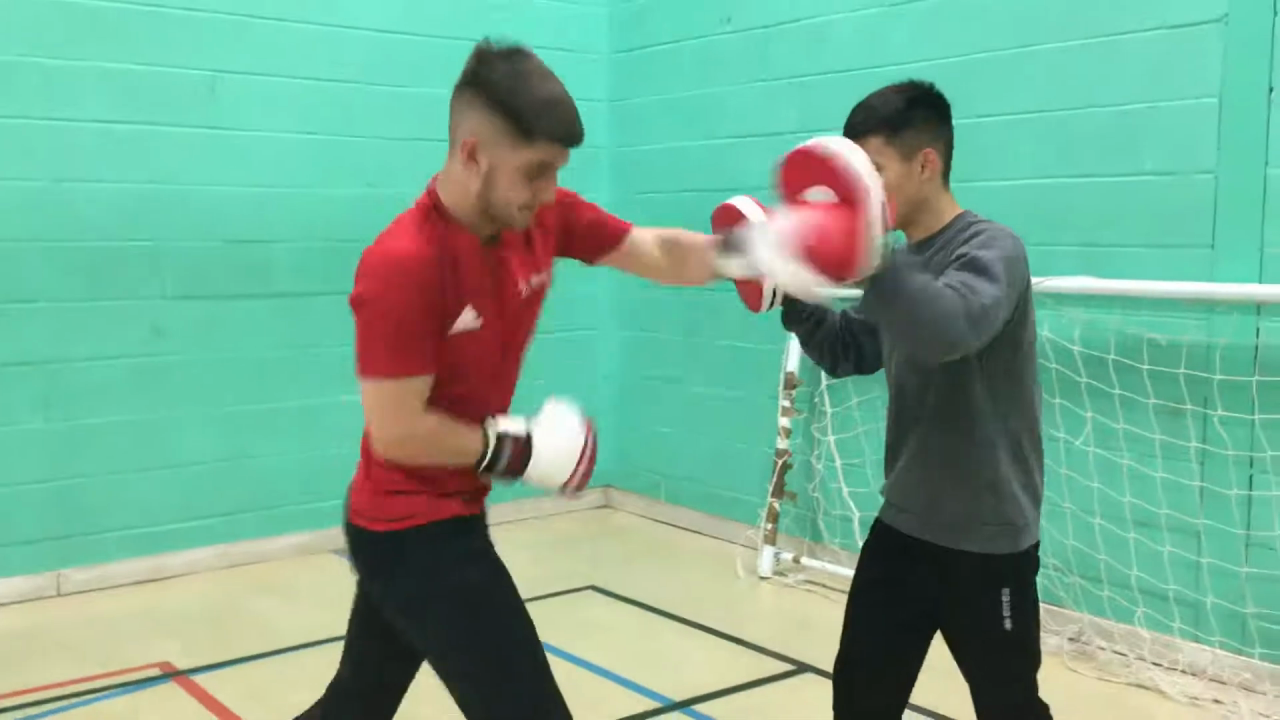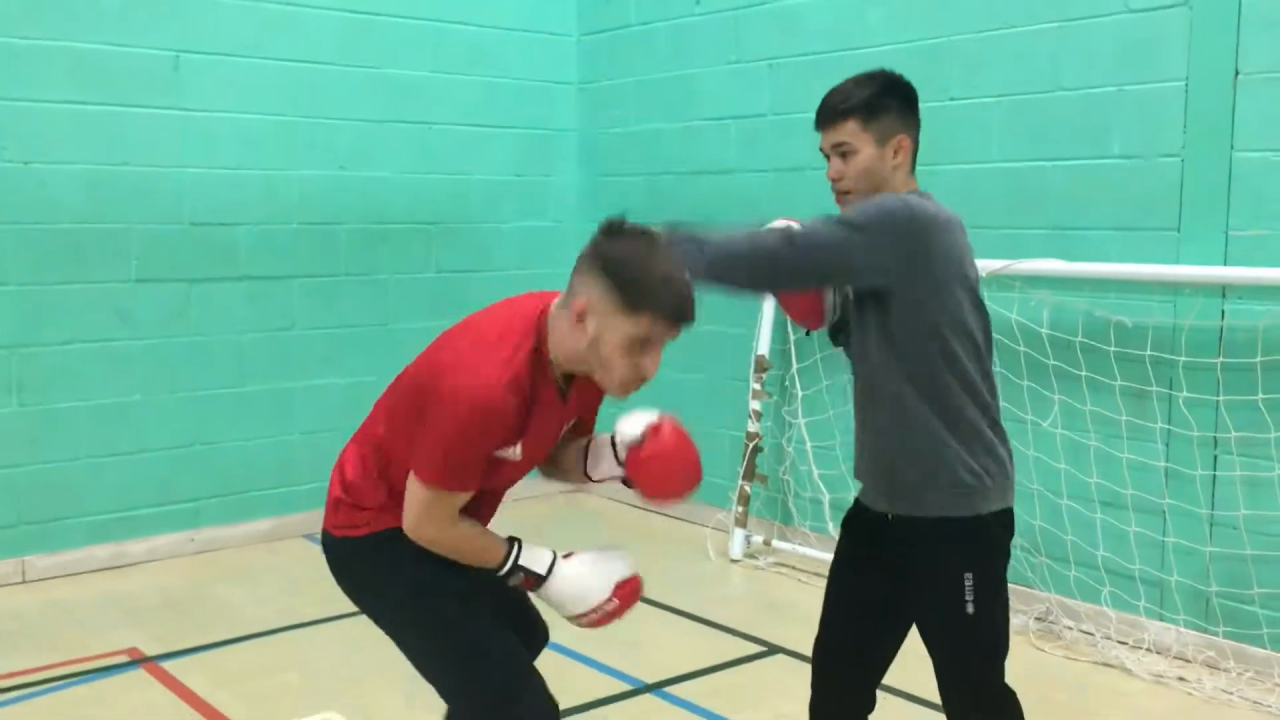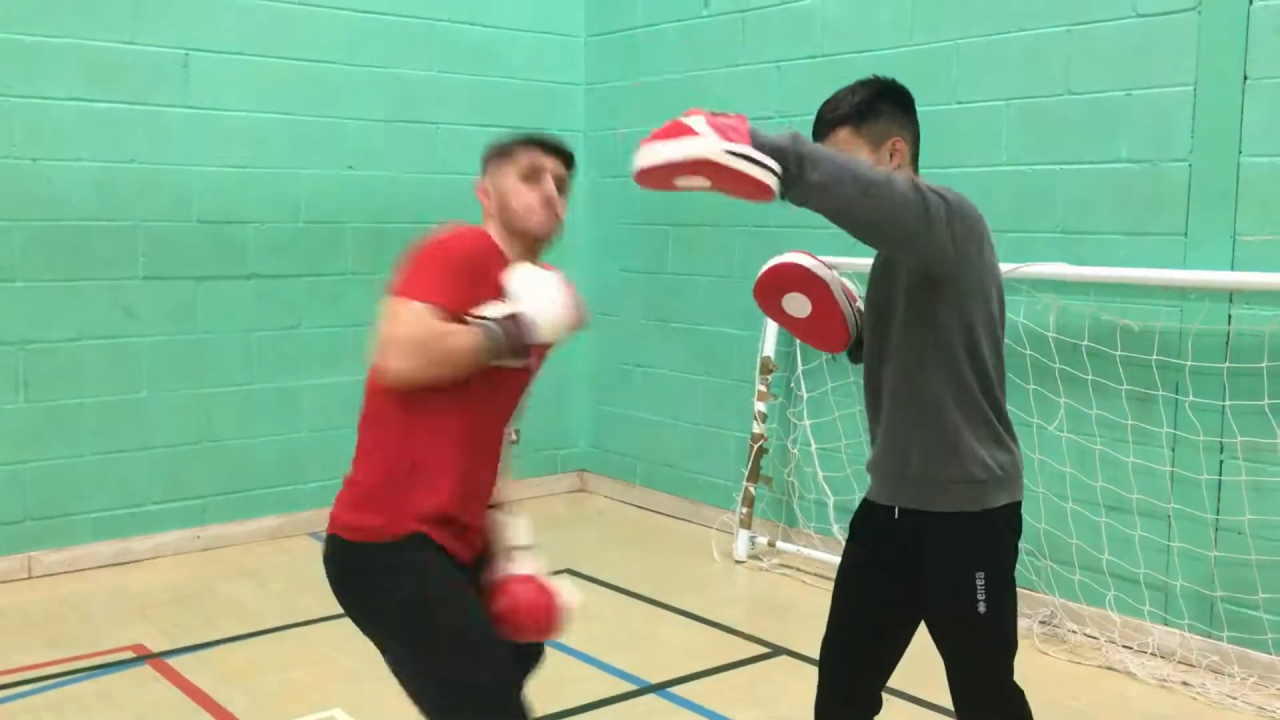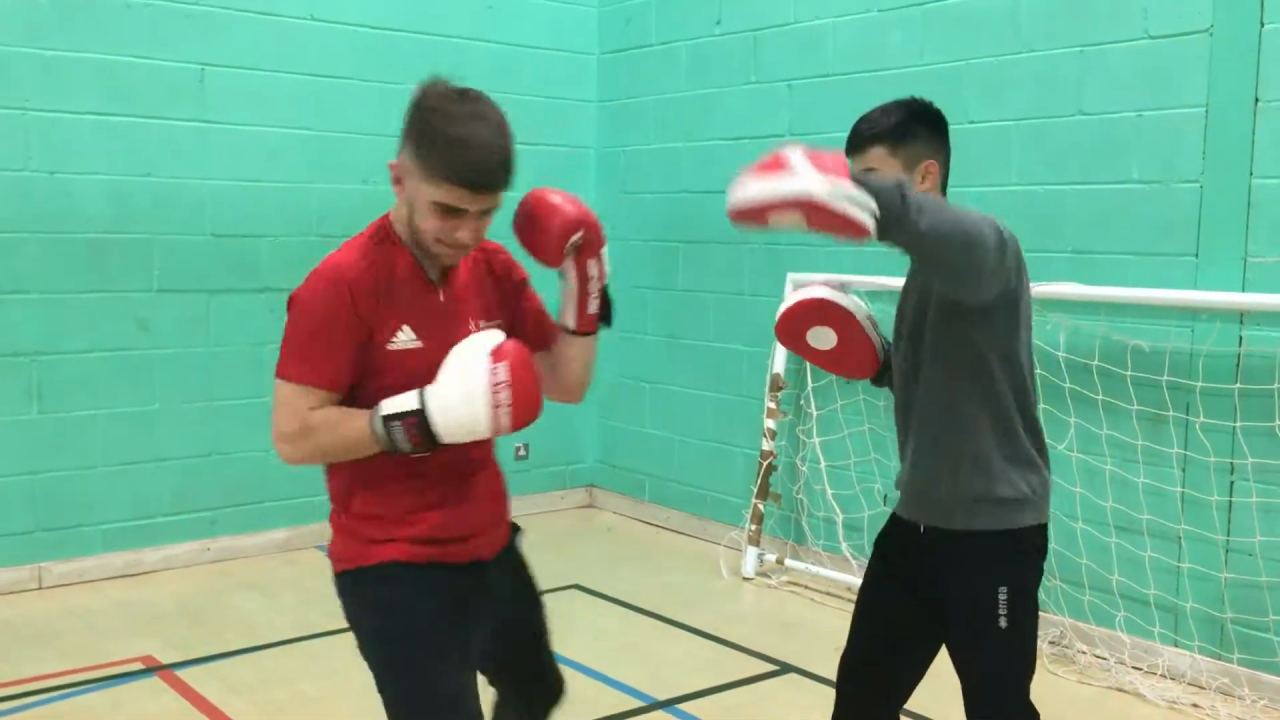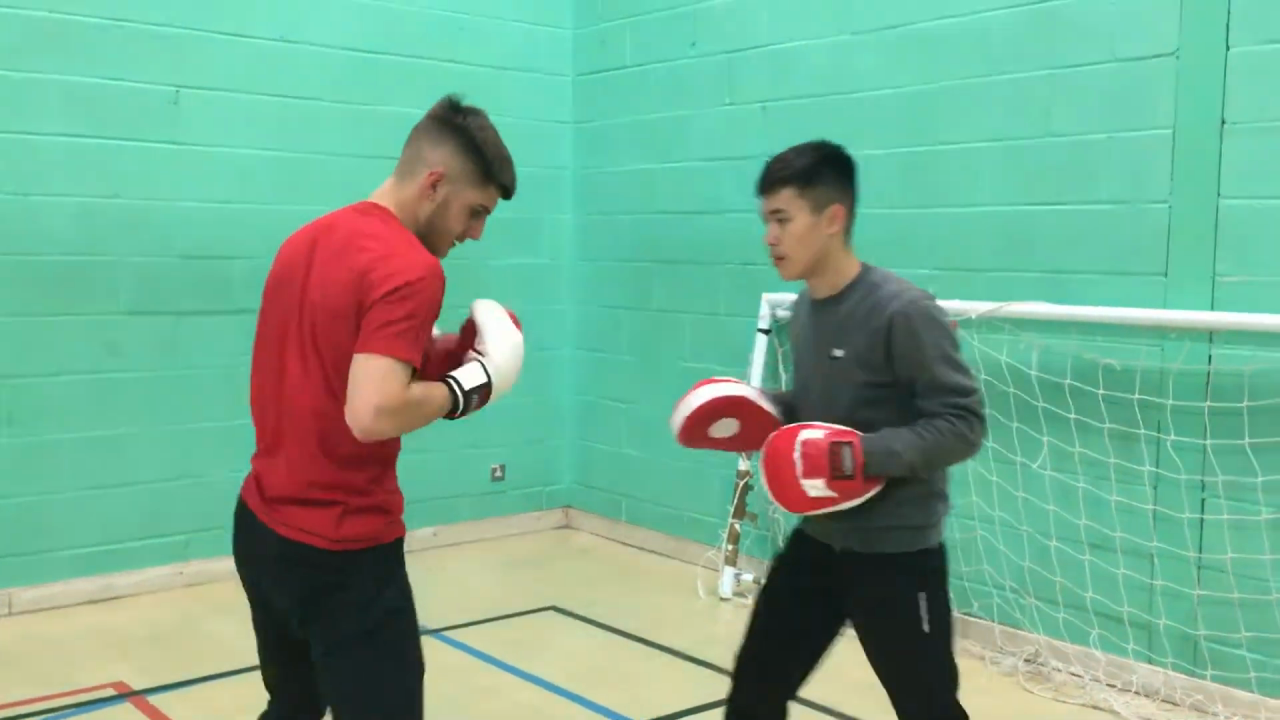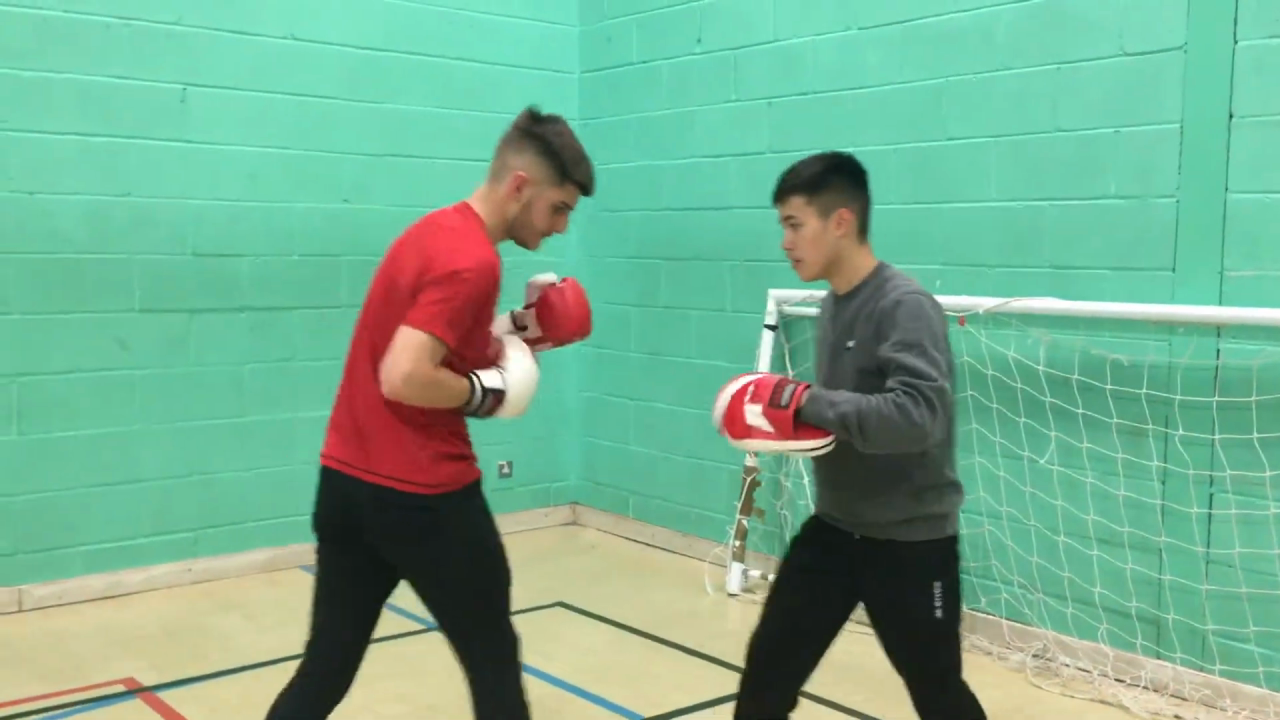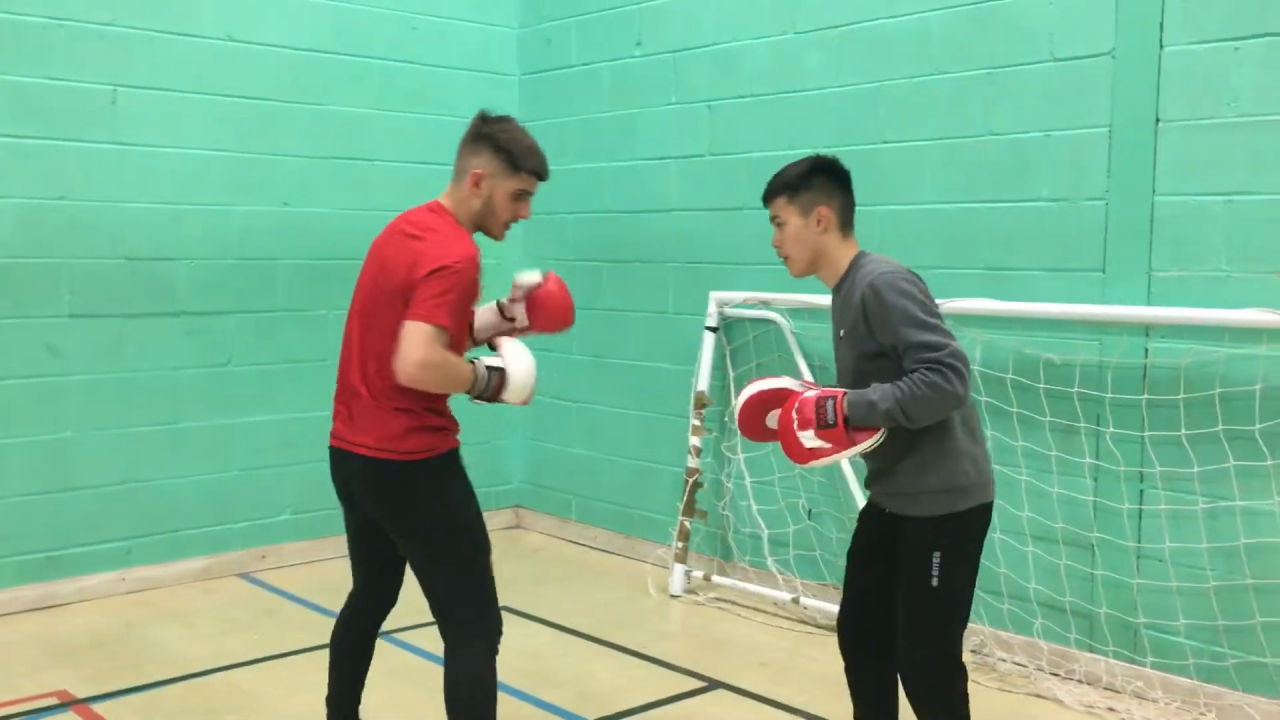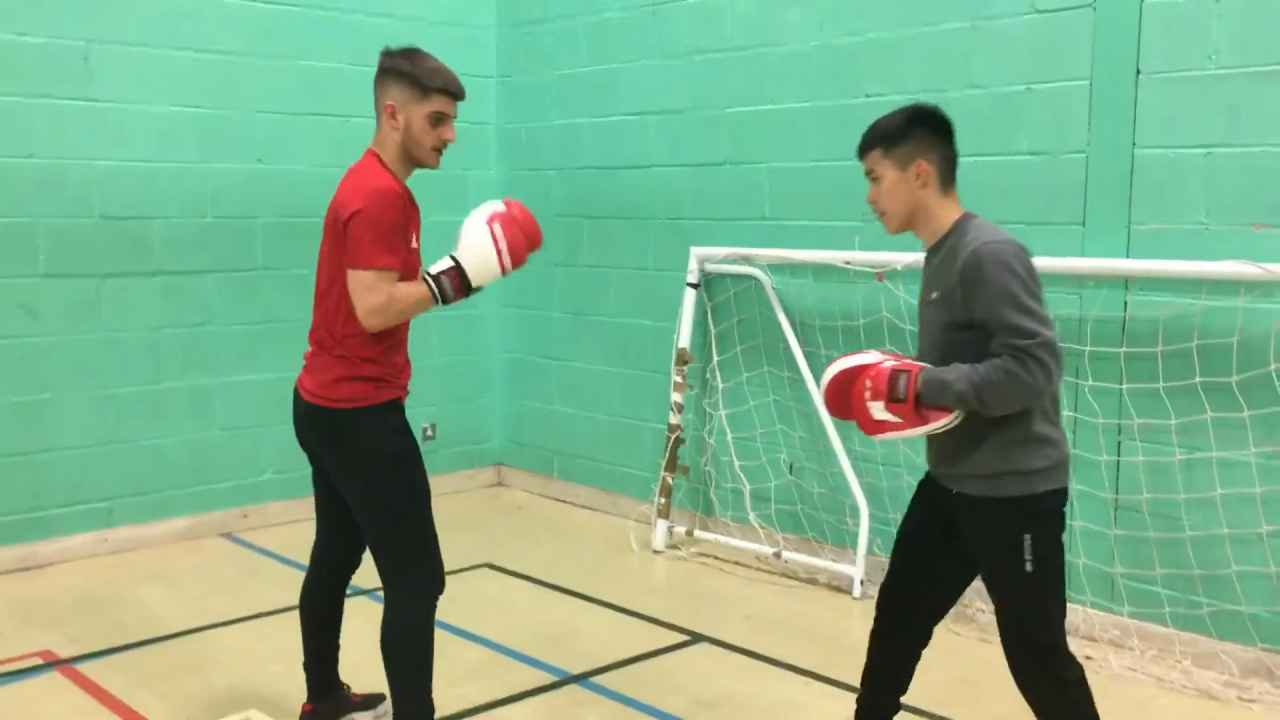
dt=0.5s
person 1, frame 1
left shoulder: (543, 218)
right shoulder: (400, 262)
left elbow: (657, 255)
right elbow: (395, 432)
right wrist: (517, 449)
right hip: (412, 529)
person 1, frame 2
left shoulder: (586, 356)
right shoulder: (484, 384)
left elbow: (560, 458)
right elbow: (426, 521)
left wrist: (613, 457)
right wrist: (544, 573)
left hip: (440, 526)
right hip: (375, 530)
left knee: (518, 641)
person 1, frame 3
left shoulder: (514, 290)
right shoulder: (457, 252)
right elbow: (401, 358)
left wrist: (500, 551)
right wrist: (513, 328)
left hip: (446, 545)
right hip: (400, 550)
left knee: (508, 657)
person 1, frame 4
left shoulder: (494, 265)
right shoulder: (342, 284)
left elbow: (566, 386)
right elbow: (294, 434)
left wrist: (587, 288)
right wrist: (421, 418)
left hip: (487, 548)
right hip: (394, 568)
person 1, frame 5
left shoulder: (307, 240)
right shoulder: (410, 269)
right elbow: (372, 414)
right wrist: (470, 383)
left hip: (261, 529)
right hip: (343, 551)
person 1, frame 6
left shoulder: (432, 231)
right shoulder: (472, 263)
right elbow: (404, 379)
left wrist: (517, 334)
right wrist: (486, 390)
left hip: (345, 480)
right hip: (427, 493)
left knee: (327, 664)
right knee: (491, 657)
person 1, frame 7
left shoulder: (404, 230)
right shoulder: (453, 255)
right elbow: (417, 366)
left wrist: (502, 319)
right wrist: (497, 378)
left hip: (351, 453)
right hip: (412, 462)
left knee: (371, 596)
right knee: (473, 629)
person 1, frame 8
left shoulder: (389, 190)
right shoulder: (374, 195)
left elbow: (403, 289)
right elbow: (376, 310)
left wrist: (473, 256)
right wrist: (461, 271)
left hip: (329, 406)
right hip: (358, 411)
left knee: (336, 555)
right knee: (417, 579)
person 2, frame 1
left shoulder: (992, 249)
right shoulder: (903, 262)
left elbow: (952, 327)
right elbow: (846, 352)
right wrist: (793, 293)
left hip: (987, 541)
right hip: (902, 528)
person 2, frame 2
left shoulder: (908, 223)
right shoulder: (886, 243)
left elbow: (790, 253)
left wrist: (681, 257)
right wrist: (836, 314)
left hip: (957, 511)
right hip: (887, 504)
person 2, frame 3
left shoulder: (950, 221)
right shoulder: (902, 249)
left elbow: (872, 195)
left wrist: (771, 155)
right wrist: (854, 337)
left hip: (967, 511)
right hip: (893, 504)
person 2, frame 4
left shoulder: (981, 245)
right shoulder: (924, 265)
left elbow: (961, 245)
left wrist: (871, 194)
right wrist: (877, 360)
left hip: (994, 530)
right hip: (920, 521)
person 2, frame 5
left shoulder: (904, 311)
right shoulder: (802, 312)
left elbow: (963, 424)
left wrist: (871, 454)
right wrist: (769, 413)
left hip: (898, 554)
right hip: (817, 543)
person 2, frame 6
left shoulder: (906, 306)
right shoulder: (832, 307)
left elbow: (917, 417)
left wrist: (810, 404)
right wrist: (790, 410)
left hip: (912, 539)
right hip: (835, 528)
right knee: (770, 664)
person 2, frame 7
left shoulder: (885, 285)
right shoulder: (847, 293)
left elbow: (948, 380)
left wrist: (851, 408)
right wrist: (810, 408)
left hip: (943, 505)
right hip: (891, 503)
left knee: (927, 662)
right knee: (861, 640)
person 2, frame 8
left shoulder: (990, 255)
right shoulder: (938, 256)
left elbow: (1034, 368)
left wrist: (924, 387)
right wrist: (897, 382)
left hip: (1016, 488)
right hip: (951, 482)
left knee: (1035, 650)
right knee: (897, 611)
